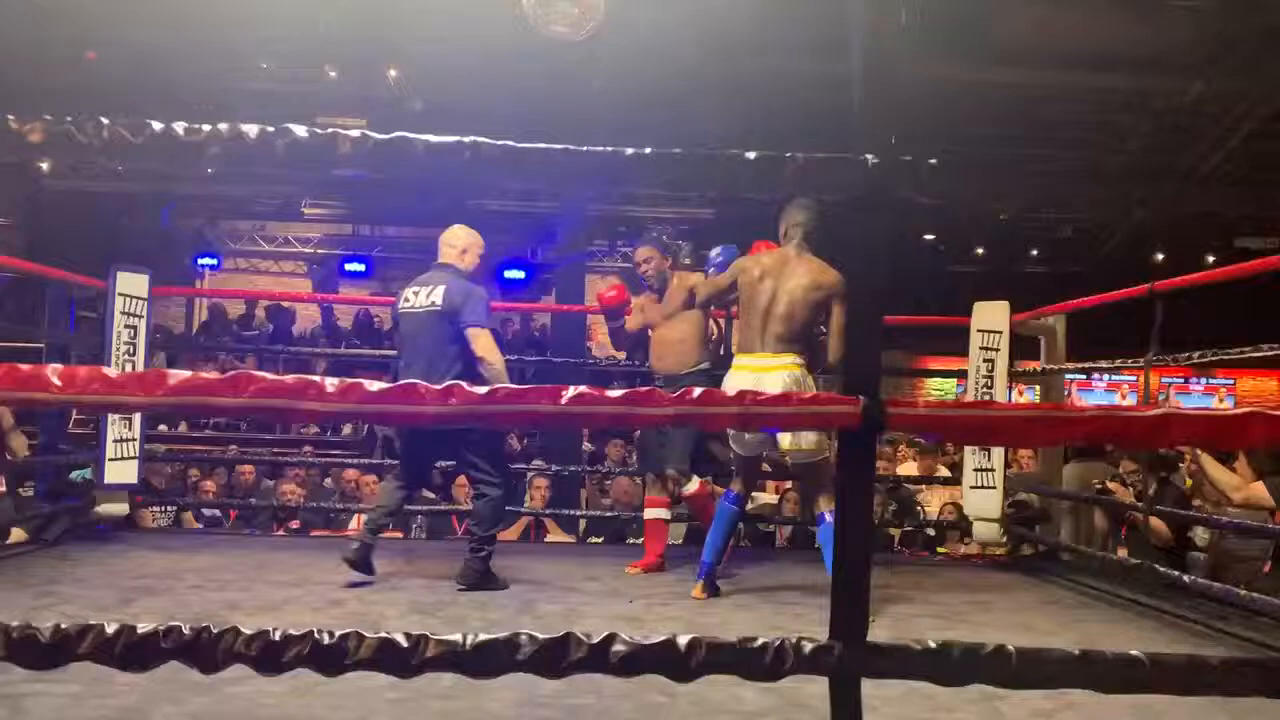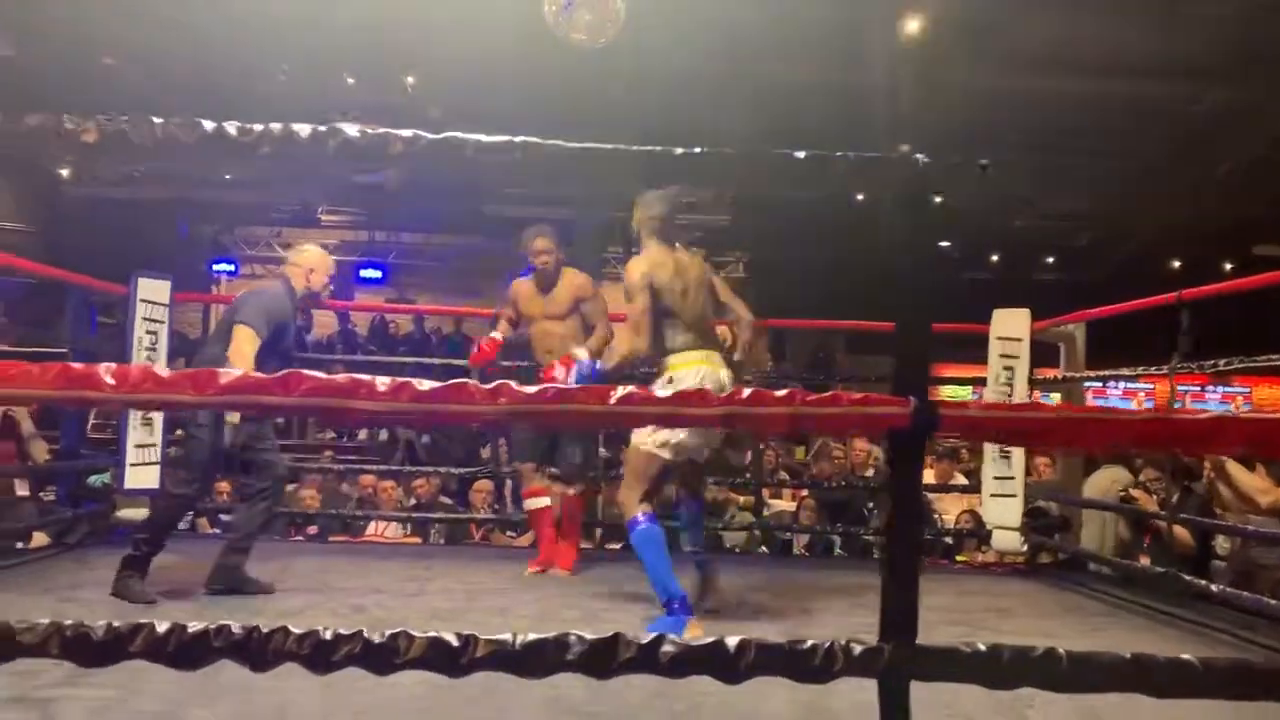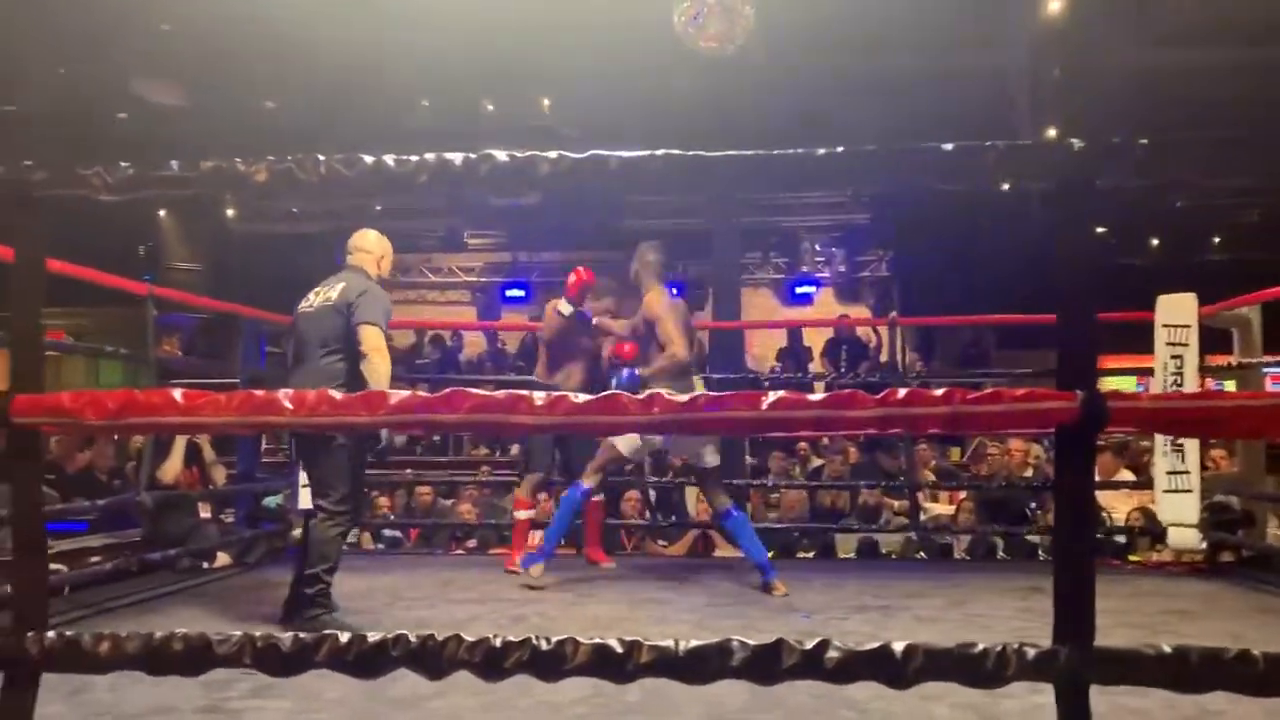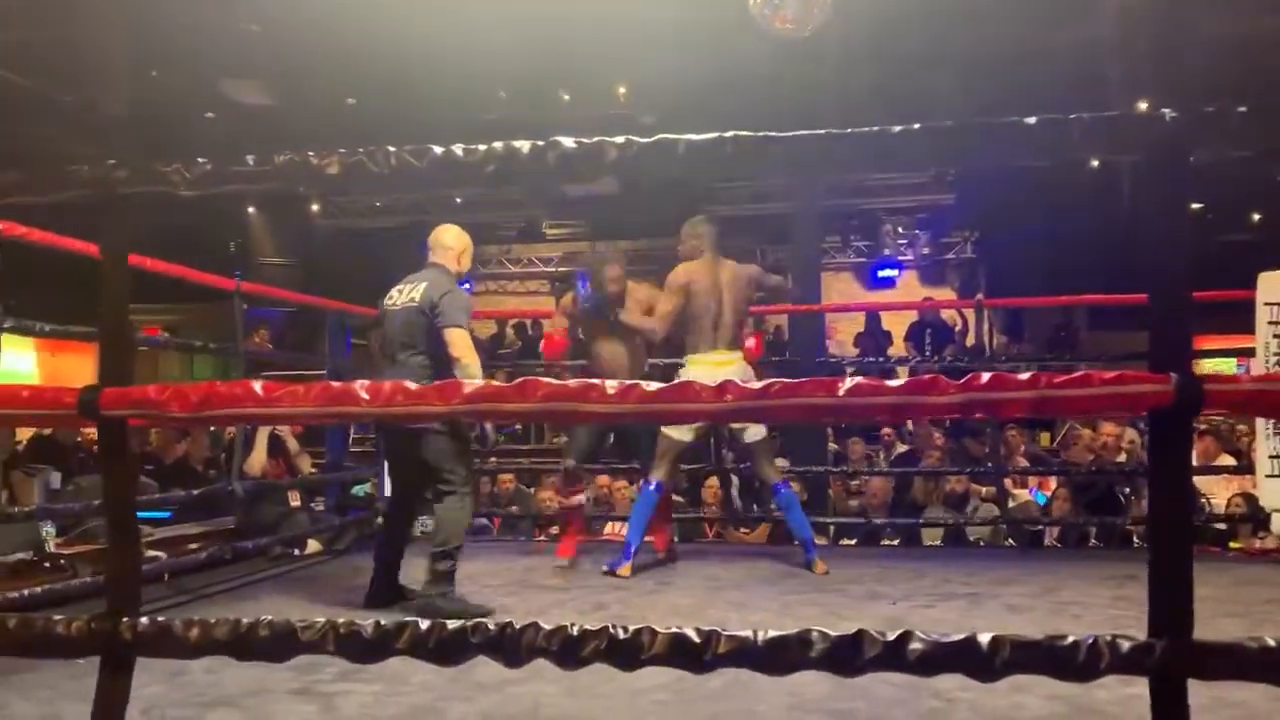
dt=1s
person 1, frame 1
left shoulder: (747, 264)
right shoulder: (830, 279)
left elbow: (702, 299)
right elbow: (835, 356)
left wrist: (715, 267)
left hip: (741, 379)
right hip: (787, 379)
left knee: (742, 482)
right knee: (823, 497)
left ankle: (704, 577)
person 1, frame 2
left shoulder: (640, 268)
right shoulder: (696, 263)
left elbow: (639, 348)
right elbow: (744, 320)
right wrist: (738, 368)
left hip: (683, 380)
right hip: (718, 377)
left knee: (632, 501)
right knee: (687, 480)
left ankle: (679, 616)
right ankle: (702, 563)
person 1, frame 3
left shoulder: (653, 302)
right shoulder: (672, 303)
left elbow: (683, 356)
left wrist: (636, 375)
left knee: (591, 476)
right knee: (719, 499)
left ankle: (542, 559)
right ankle: (769, 576)
person 1, frame 4
left shoulder: (682, 274)
right shoulder: (749, 273)
left elbow: (658, 330)
right elbow: (787, 290)
left hip: (698, 375)
right hip: (739, 375)
left knee: (660, 470)
right knee: (769, 472)
left ankle: (627, 557)
right ankle: (812, 554)
person 2, frame 1
left shoulder: (411, 291)
right shoulder: (468, 291)
right elbow: (485, 352)
left knee: (408, 478)
right knee: (491, 483)
left ankle: (365, 542)
right ankle: (477, 567)
person 2, frame 2
left shoulder: (282, 303)
right shoulder: (269, 299)
right elbow: (239, 355)
right wrist: (233, 414)
left knee: (269, 478)
right knee: (189, 487)
left ankle: (228, 569)
right ankle: (133, 569)
person 2, frame 3
left shoulder: (316, 293)
right shoulder: (368, 293)
left elbow: (296, 355)
right elbow: (373, 350)
left knee: (324, 506)
right knee: (337, 510)
left ankle: (300, 600)
right ankle: (313, 610)
person 2, frame 4
left shoulder: (400, 288)
right shoulder: (449, 293)
left elbow: (380, 351)
right elbow: (462, 353)
left knee: (405, 496)
right knee: (457, 489)
left ankle: (384, 585)
right ankle: (440, 588)
person 3, frame 1
left shoulder: (691, 284)
right shoulder: (643, 302)
right elbow: (624, 343)
right wrist: (613, 316)
left hip: (691, 384)
right hip: (660, 387)
left knee: (677, 470)
right knee: (653, 473)
right ankle: (653, 555)
person 3, frame 2
left shoulder: (580, 283)
right shoulder: (519, 289)
left elbow: (603, 330)
right elbow: (508, 321)
left wrist: (578, 362)
right wrist: (492, 340)
left hip: (575, 381)
right hip: (541, 382)
left knee: (571, 469)
right knee: (526, 462)
left ankle: (569, 546)
right ankle: (547, 545)
person 3, frame 3
right shoulder: (558, 308)
left elbow: (609, 367)
right elbow: (547, 337)
right wrist: (569, 301)
right knee: (535, 475)
left ankle: (592, 546)
right ankle: (517, 548)
person 3, frame 4
left shoulder: (646, 296)
right shoulder: (574, 302)
right elbow: (557, 331)
right knee: (574, 464)
left ankle: (663, 541)
right ankle: (570, 540)
